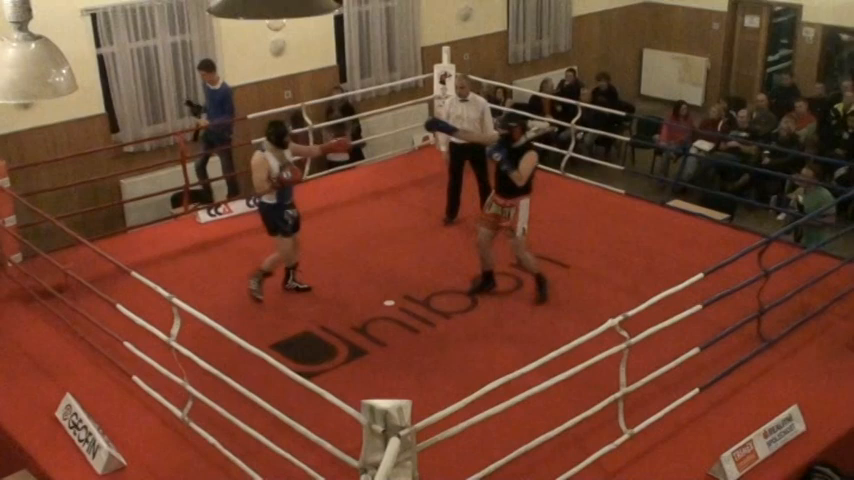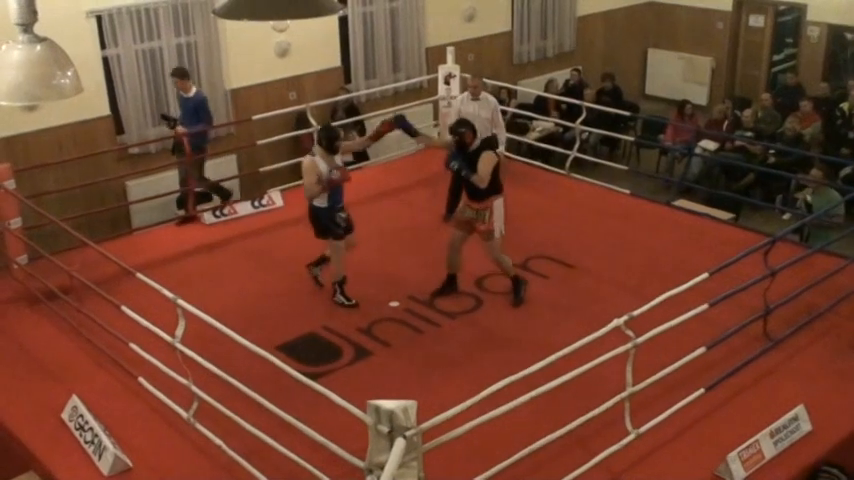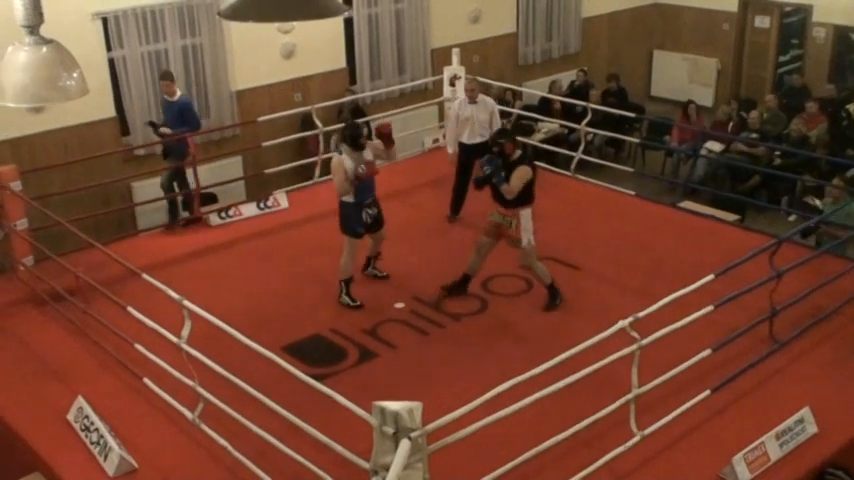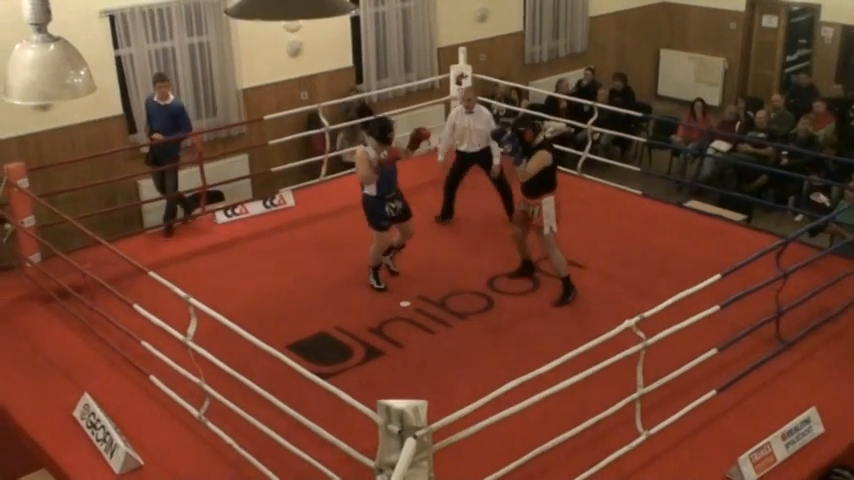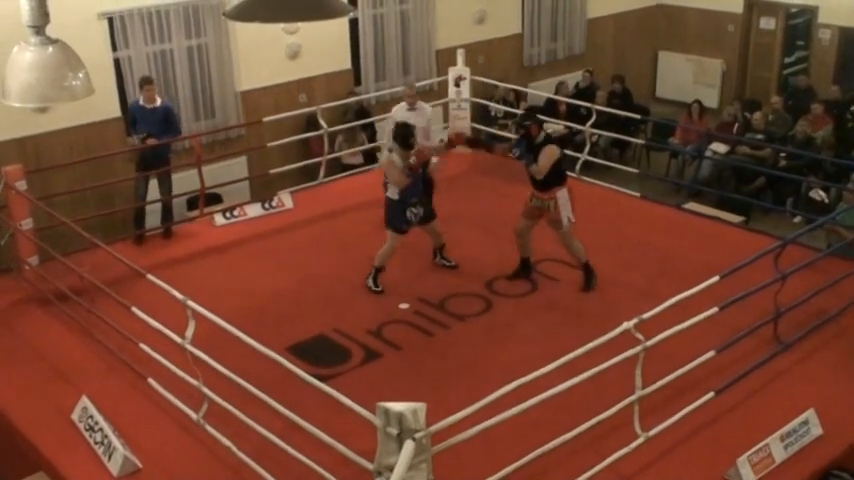
dt=0.4s
person 1, frame 1
left shoulder: (529, 152)
right shoulder: (499, 139)
left elbow: (520, 180)
right elbow: (472, 136)
left wrist: (503, 161)
right wrist: (446, 127)
left hip: (516, 204)
right hip: (497, 199)
left knee: (519, 250)
right knee: (482, 241)
left ankle: (540, 281)
right ankle: (487, 280)
person 1, frame 2
left shoulder: (487, 153)
right shoulder: (461, 147)
left elbow: (481, 183)
right elbow: (432, 143)
left wrist: (461, 169)
right wrist: (408, 129)
left hip: (489, 206)
right hip: (470, 204)
left knee: (495, 254)
right knee: (454, 245)
left ankle: (517, 283)
right ankle: (450, 283)
person 1, frame 3
left shoulder: (524, 168)
right shoulder: (505, 158)
left elbow: (510, 194)
left wrist: (494, 173)
right wrist: (485, 178)
left hip: (519, 215)
right hip: (501, 211)
left knee: (530, 260)
right knee: (481, 247)
left ankle: (554, 293)
right ankle: (463, 284)
person 1, frame 4
left shoulder: (543, 153)
right shoulder: (528, 144)
left elbow: (523, 176)
left wrist: (514, 151)
right wrist: (503, 138)
left hip: (542, 202)
right hip: (527, 199)
left knee: (550, 248)
right knee: (518, 236)
left ankle: (568, 287)
right ankle: (528, 267)
person 1, frame 5
left shoulder: (550, 147)
right shoulder: (528, 141)
left elbow: (539, 174)
right elbow: (504, 149)
left wrist: (524, 155)
right wrist: (480, 144)
left hip: (555, 196)
right hip: (538, 194)
left knee: (568, 239)
right knee: (520, 230)
left ankle: (588, 272)
right ankle: (525, 268)
person 2, frame 1
left shoulder: (287, 148)
right shoulder: (260, 159)
left elbow: (309, 151)
right elbow: (260, 188)
left wrist: (330, 147)
right wrist: (280, 182)
left hip: (287, 204)
right hip: (272, 208)
left knee: (294, 243)
right knee: (284, 251)
left ankle: (290, 280)
right ankle: (257, 279)
person 2, frame 2
left shoulder: (338, 151)
right shoulder: (311, 163)
left elbow: (361, 143)
right elbow: (311, 192)
left wrist: (381, 132)
right wrist: (330, 182)
left hip: (337, 207)
right hip: (323, 212)
left knee: (347, 244)
right knee: (339, 250)
left ankle: (315, 266)
right ankle: (339, 293)
person 2, frame 3
left shoulder: (369, 148)
right shoulder: (339, 161)
left elbow: (389, 155)
right elbow: (341, 189)
left wrist: (387, 139)
right wrist: (357, 177)
left hip: (370, 203)
right hip: (352, 208)
left knee: (379, 237)
right knee: (351, 251)
left ankle: (370, 267)
right ankle: (345, 294)
person 2, frame 4
left shoulder: (388, 145)
right shoulder: (363, 153)
left elbow: (404, 155)
right elbow: (365, 179)
left wrist: (415, 142)
right wrist: (380, 164)
left hip: (394, 195)
right hip: (376, 201)
left knee: (408, 232)
right knee: (380, 242)
left ankle: (387, 256)
right ankle: (374, 275)
person 2, frame 5
left shoulder: (414, 150)
right shoulder: (388, 159)
left elbow: (430, 158)
right elbow: (400, 183)
right wrist: (412, 166)
left hip: (418, 200)
right hip: (398, 205)
left knee: (436, 232)
right knee: (391, 245)
left ankle: (439, 256)
right ankle: (373, 277)
person 3, frame 1
left shoulder: (225, 91)
right shoulder: (207, 86)
left elbow: (230, 116)
left wrist: (209, 122)
right wrist: (204, 115)
left hip: (222, 134)
right hip: (209, 132)
left knee: (227, 168)
right knee: (199, 165)
left ankle: (234, 195)
right ankle: (208, 197)
person 3, frame 2
left shoulder: (200, 98)
right shoulder: (181, 95)
left elbow: (208, 124)
left wrist: (185, 130)
right wrist: (179, 125)
left hip: (197, 143)
right hip: (184, 142)
left knee: (197, 180)
right knee: (183, 179)
left ankle: (224, 194)
right ankle: (189, 212)
person 3, frame 3
left shoulder: (184, 102)
right shoulder: (164, 100)
left elbow: (196, 126)
left wrist: (172, 132)
right wrist: (161, 128)
left hip: (180, 148)
right hip: (170, 147)
left knee: (166, 183)
right knee: (181, 182)
left ankle: (174, 217)
right ankle: (193, 212)
person 3, frame 4
left shoulder: (177, 106)
right shoulder: (149, 103)
left elbow: (187, 130)
left wrist: (165, 138)
right wrist: (149, 132)
left hip: (171, 152)
right hip: (155, 151)
left knee: (171, 188)
right knee: (160, 186)
left ankle: (169, 221)
right ankle: (187, 206)
person 3, frame 5
left shoulder: (166, 108)
right shoulder: (134, 107)
left elbow: (177, 131)
right elbow: (131, 126)
left wrist: (159, 141)
right wrist: (136, 137)
left hip: (162, 155)
right hip: (143, 156)
left knee: (166, 193)
right knee: (139, 195)
left ankle: (167, 225)
right ankle: (139, 230)
person 4, frame 1
left shoulder: (481, 103)
right shoulder: (449, 103)
left elbow: (489, 128)
right wrist: (443, 149)
left hip: (476, 145)
right hip: (456, 146)
left knee: (483, 180)
right knee: (454, 180)
right ankle: (451, 214)
person 4, frame 2
left shoulder: (491, 102)
right shoulder: (460, 101)
left elbow: (499, 125)
left wrist: (501, 147)
left hip: (485, 143)
right knee: (457, 178)
right ankle: (450, 211)
person 4, frame 3
left shoulder: (489, 103)
right shoulder: (457, 105)
left elbow: (497, 127)
right elbow: (452, 128)
right wrist: (451, 150)
left hip: (486, 145)
right hip: (466, 146)
right knee: (461, 179)
right ankle: (454, 211)
person 4, frame 4
left shoulder: (484, 114)
right shoulder: (455, 114)
right elbow: (446, 136)
left wrist: (496, 161)
right wrist: (441, 156)
left hip: (484, 152)
right hip: (464, 153)
left knee: (501, 183)
right knee: (450, 184)
left ankle: (512, 213)
right ankle: (446, 214)
person 4, frame 5
left shoulder: (427, 111)
right shoulder: (396, 111)
left elbow: (434, 136)
right elbow: (389, 133)
left wrist: (434, 159)
left hip: (423, 151)
left knee: (427, 184)
